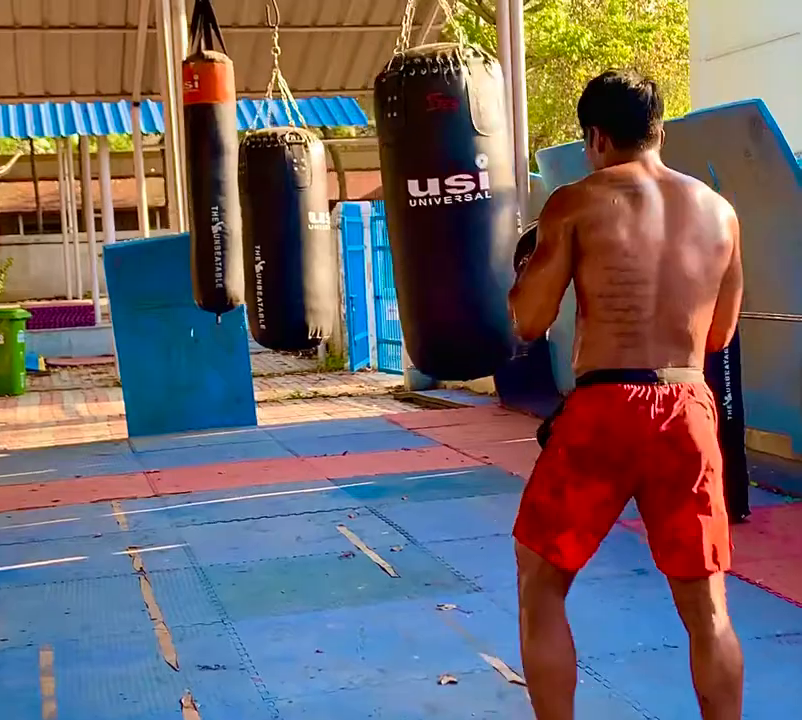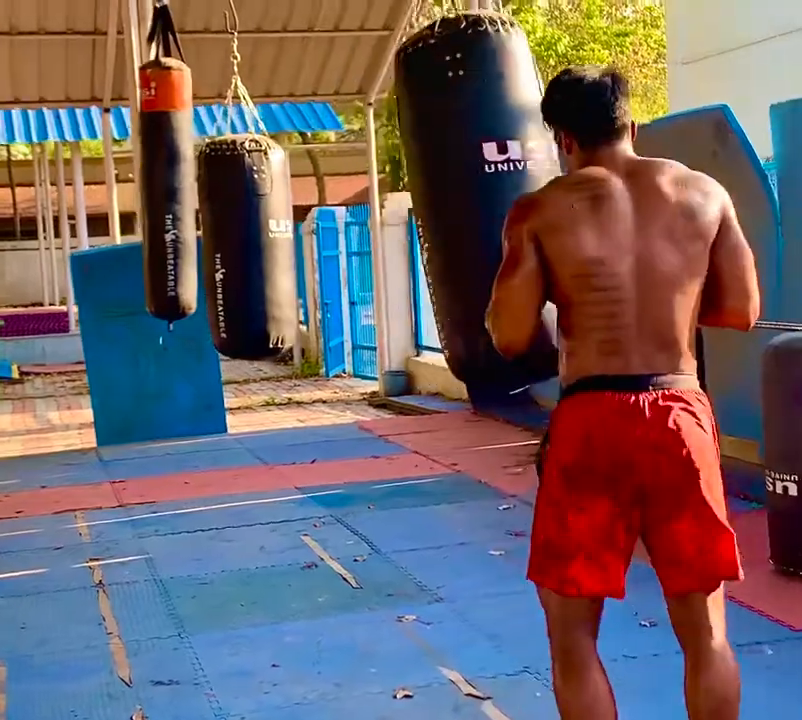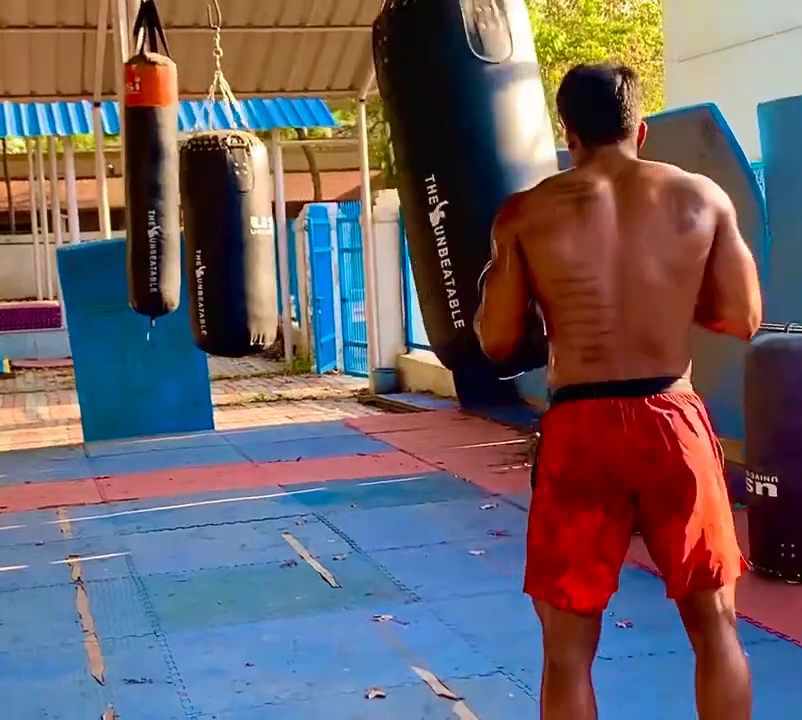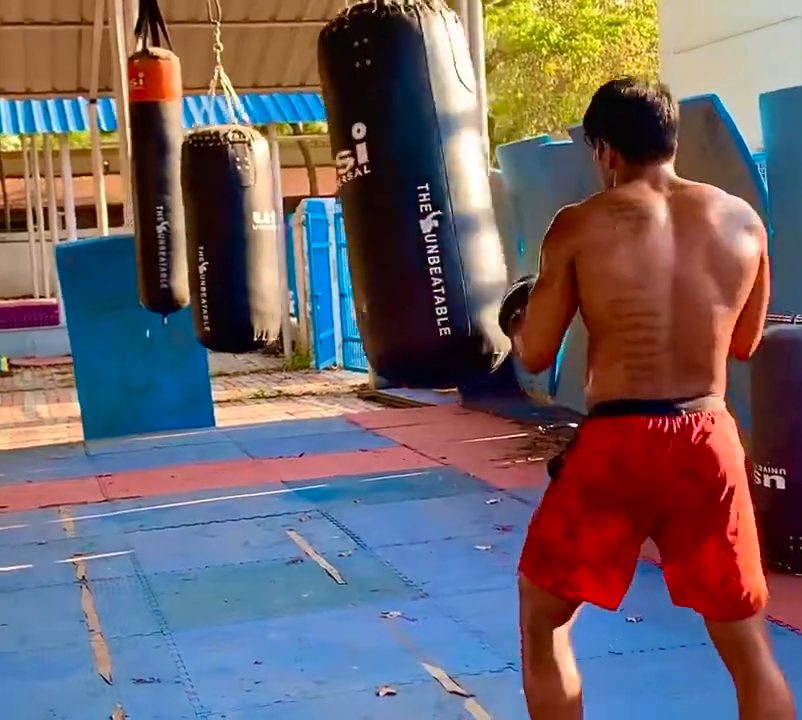
dt=0.4s
person 1, frame 1
left shoulder: (576, 202)
right shoulder: (718, 211)
left elbow: (530, 321)
right elbow: (719, 335)
left wrist: (525, 270)
left hip: (604, 411)
right hip: (688, 411)
left knee: (540, 589)
right knee: (706, 607)
person 1, frame 2
left shoulder: (539, 209)
right shoulder: (703, 193)
left elbow: (511, 337)
right elbow: (743, 312)
left wrist: (506, 280)
left hip: (592, 424)
right hip: (680, 419)
left knee: (571, 631)
right knee: (703, 624)
person 1, frame 3
left shoulder: (524, 213)
right shoulder: (702, 197)
left elbow: (496, 341)
right elbow: (743, 319)
left wrist: (520, 279)
left hip: (582, 430)
right hip: (674, 422)
left knee: (568, 645)
right knee: (712, 620)
person 1, frame 4
left shoulder: (578, 225)
right shoulder: (743, 220)
left elbow: (536, 355)
right elbow: (744, 343)
left wrist: (521, 319)
left hip: (614, 447)
right hip: (707, 444)
left knee: (541, 620)
right knee: (747, 647)
